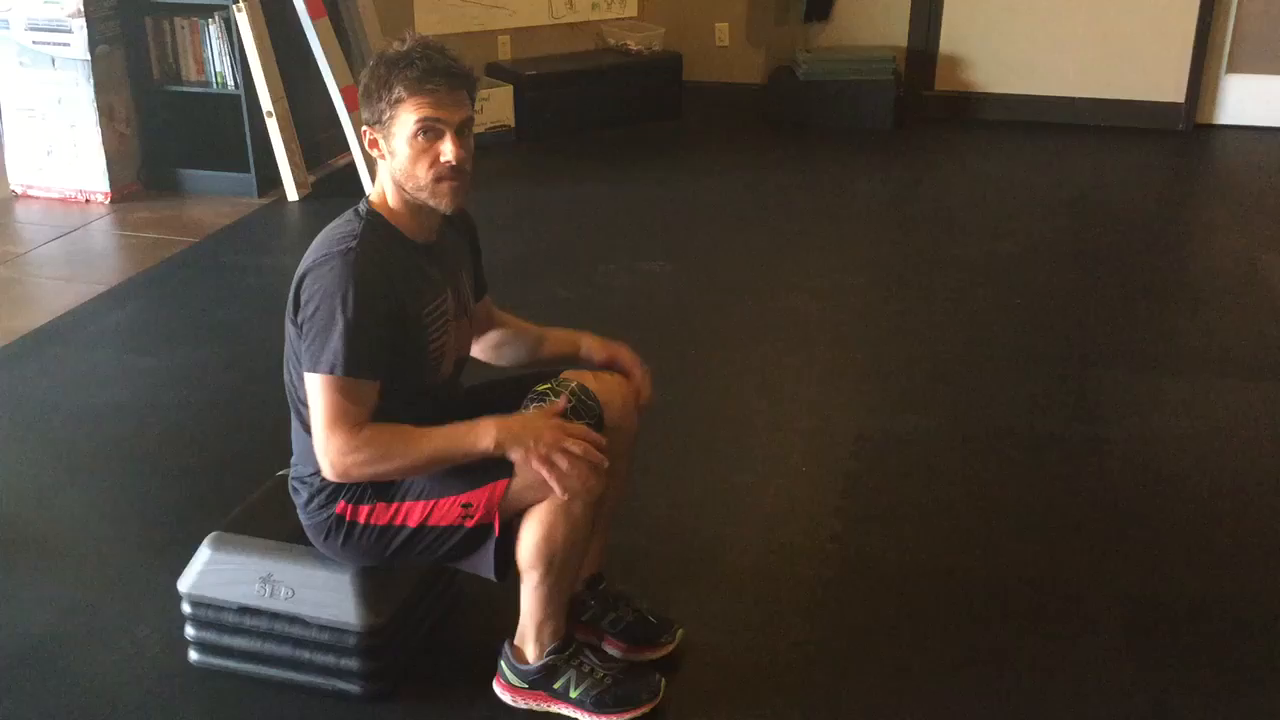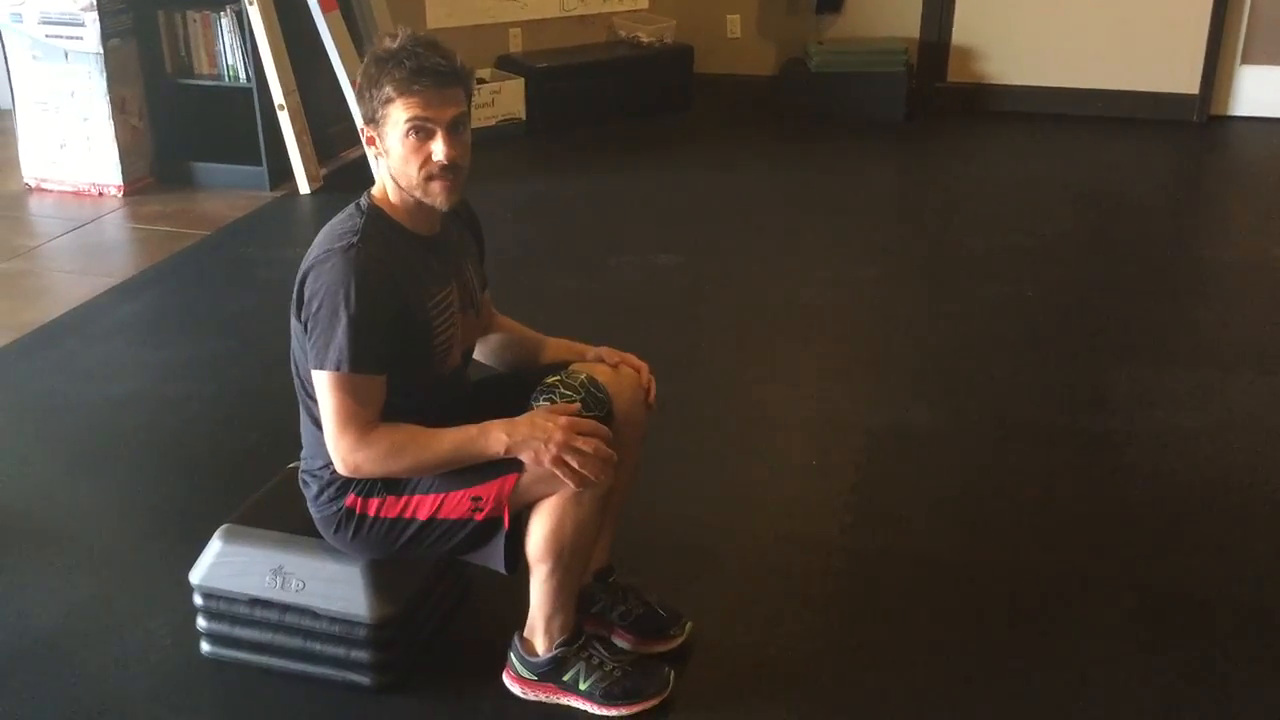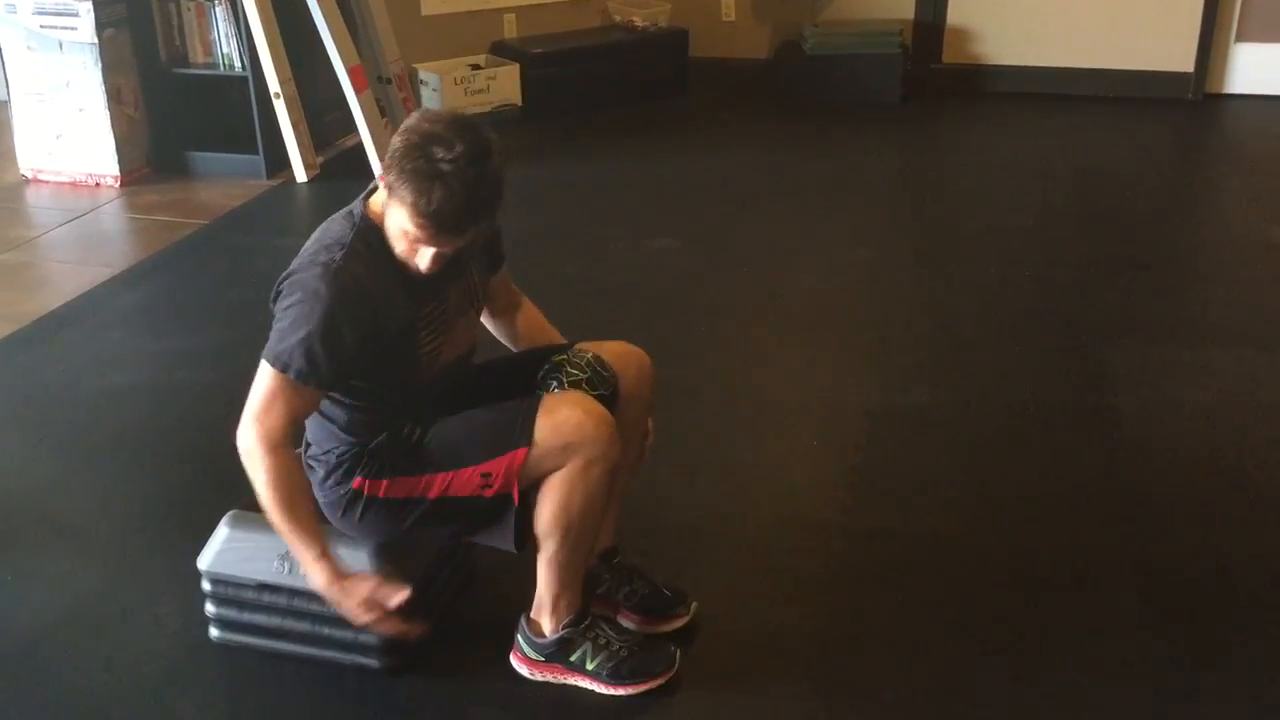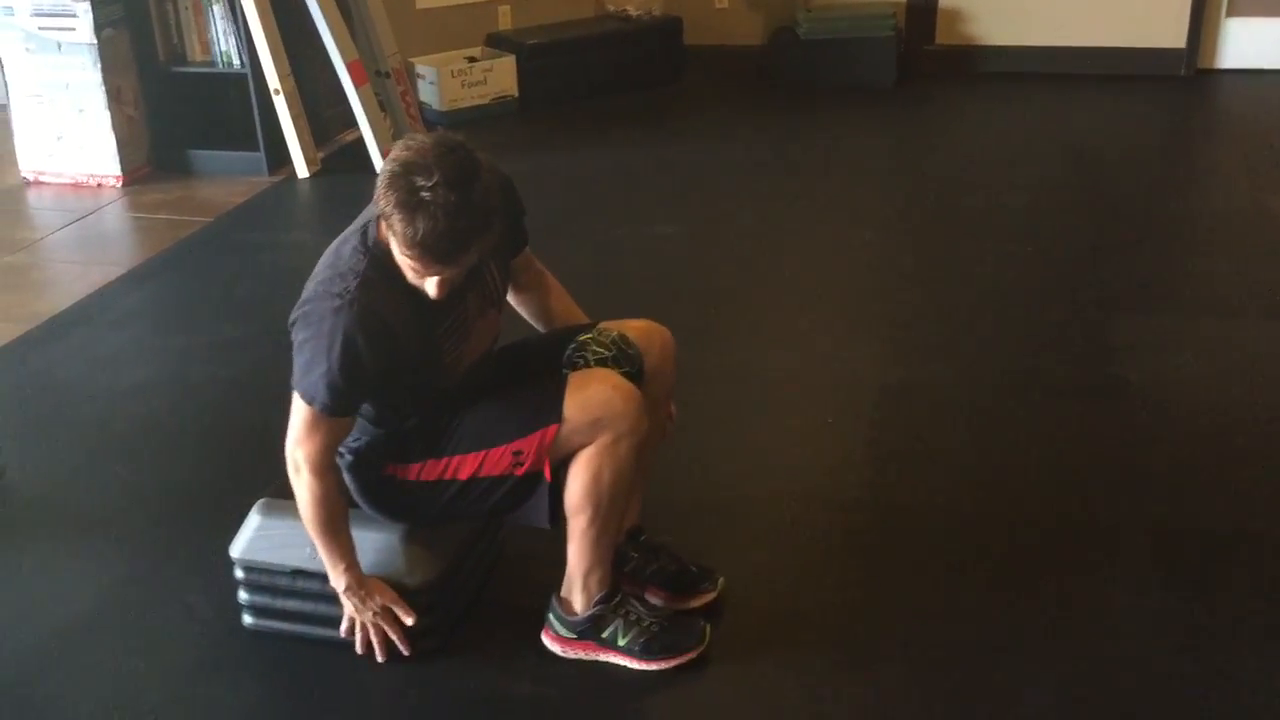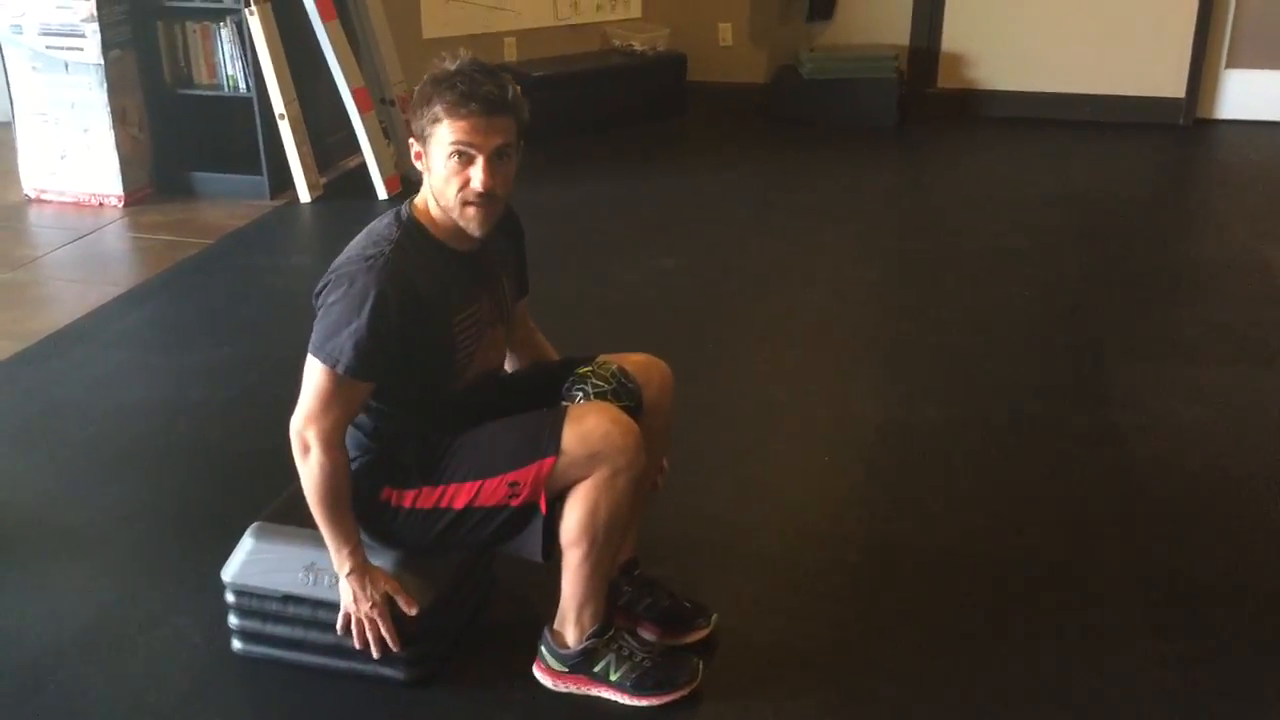
dt=1s
person 1, frame 1
left shoulder: (449, 223)
right shoulder: (351, 270)
left elbow: (484, 328)
right elbow: (343, 452)
left wrist: (577, 344)
right wrist: (501, 433)
left hip: (425, 431)
right hip: (356, 497)
left knee: (611, 398)
right knee: (570, 472)
left ankle: (581, 594)
right ankle: (536, 663)
person 1, frame 2
left shoulder: (452, 216)
right shoulder: (351, 268)
left elbow: (483, 331)
right elbow: (355, 449)
left wrist: (586, 354)
right wrist: (510, 437)
left hip: (437, 422)
right hip: (365, 490)
left knee: (620, 391)
right knee: (574, 467)
left ankle: (590, 584)
right ankle: (546, 655)
person 1, frame 3
left shoulder: (460, 221)
right shoulder: (331, 286)
left elbow: (503, 304)
right elbow: (261, 439)
left wrist: (588, 372)
right wrist: (329, 577)
left hip: (442, 399)
right hip: (370, 468)
left knee: (627, 368)
right knee: (585, 431)
left ankle: (594, 566)
right ankle: (552, 635)
person 1, frame 4
left shoulder: (487, 196)
right shoulder: (346, 311)
left elbow: (526, 279)
right elbow: (308, 455)
left wrist: (601, 355)
right wrist: (349, 583)
left hip: (470, 381)
right hip: (401, 455)
left knee: (648, 347)
right knee: (614, 410)
left ankle: (620, 546)
right ankle: (583, 613)
person 1, frame 5
left shoulder: (497, 226)
right shoulder: (378, 277)
right elbow: (312, 433)
left wrist: (580, 402)
right wrist: (353, 570)
left hip: (468, 411)
right hip: (401, 477)
left knee: (646, 380)
right knee: (611, 440)
left ankle: (615, 579)
right ankle: (576, 647)
